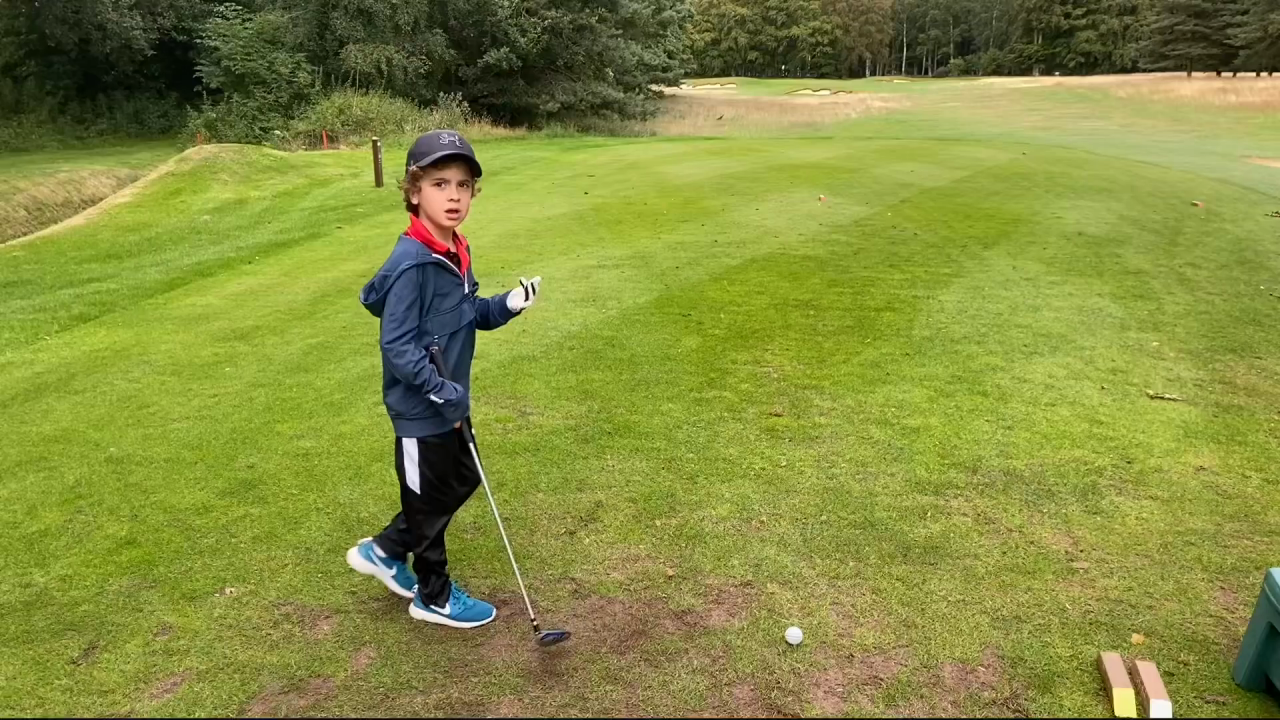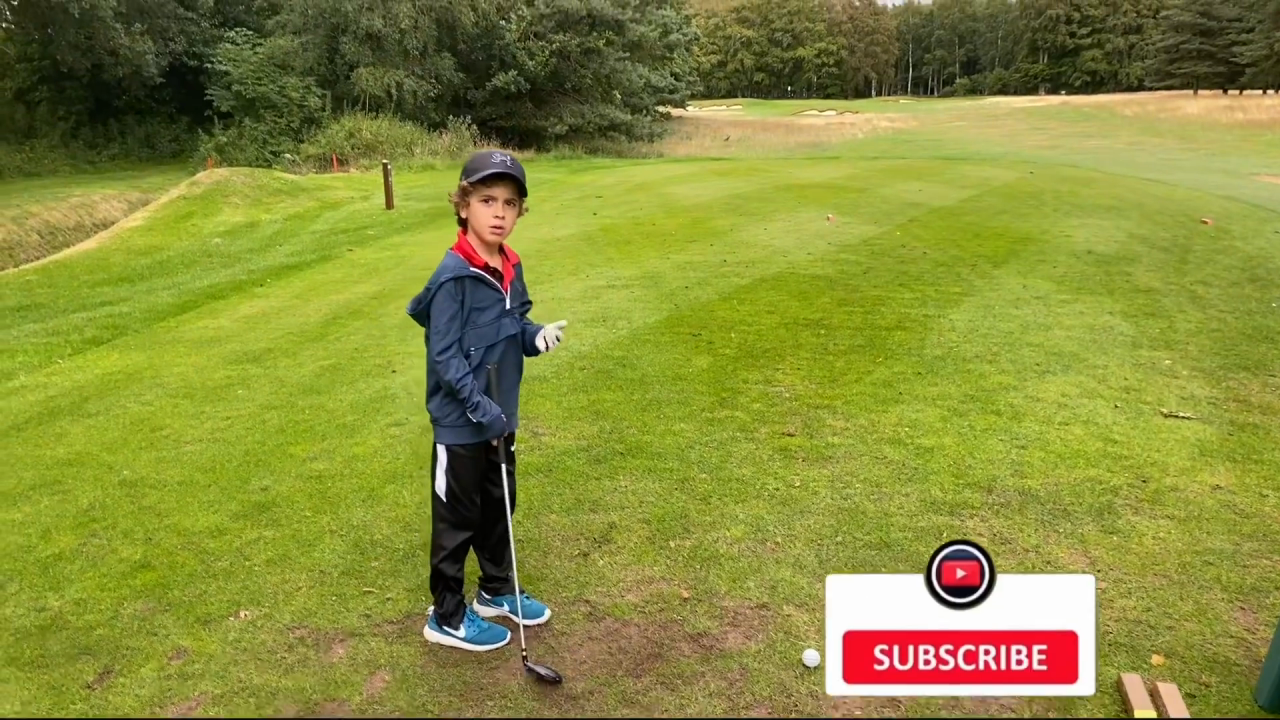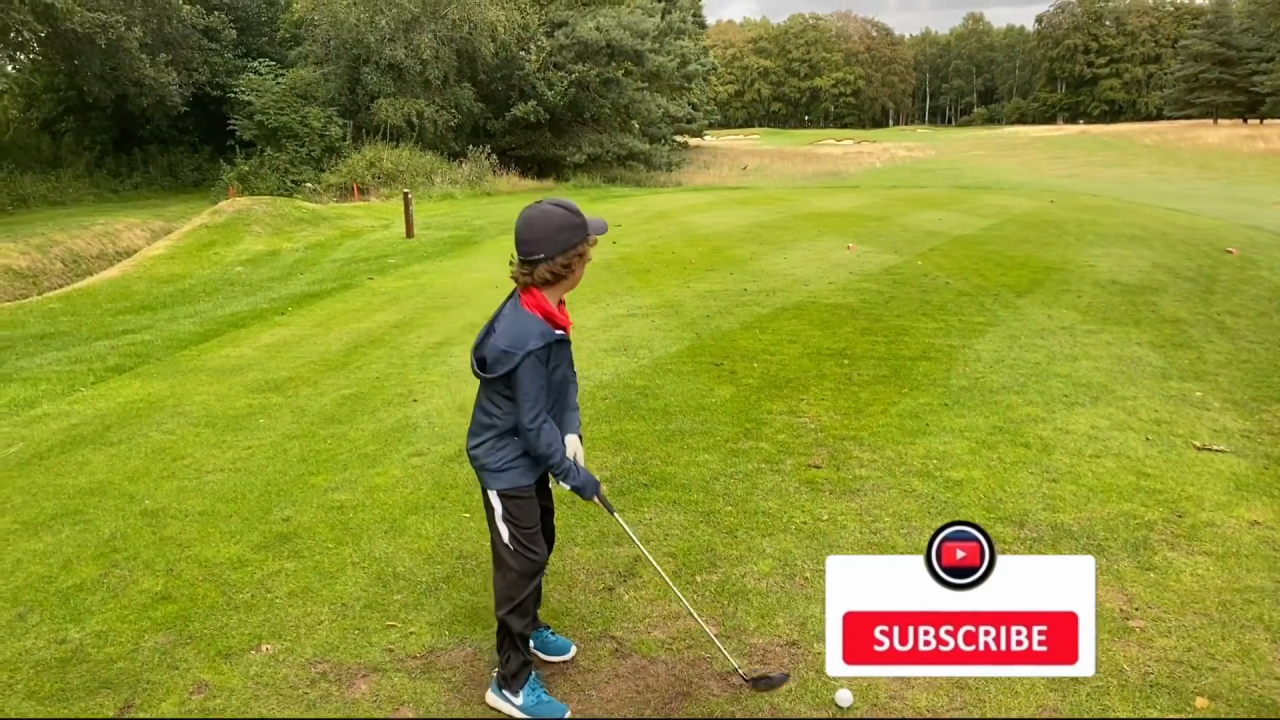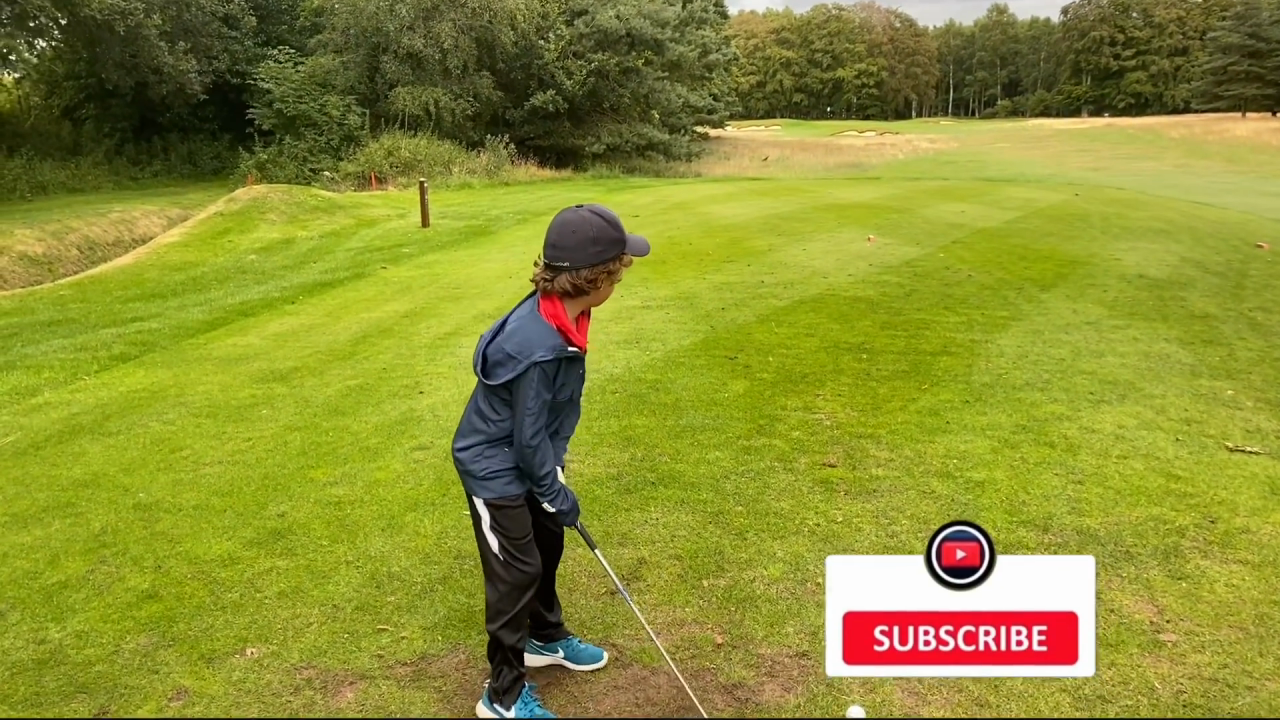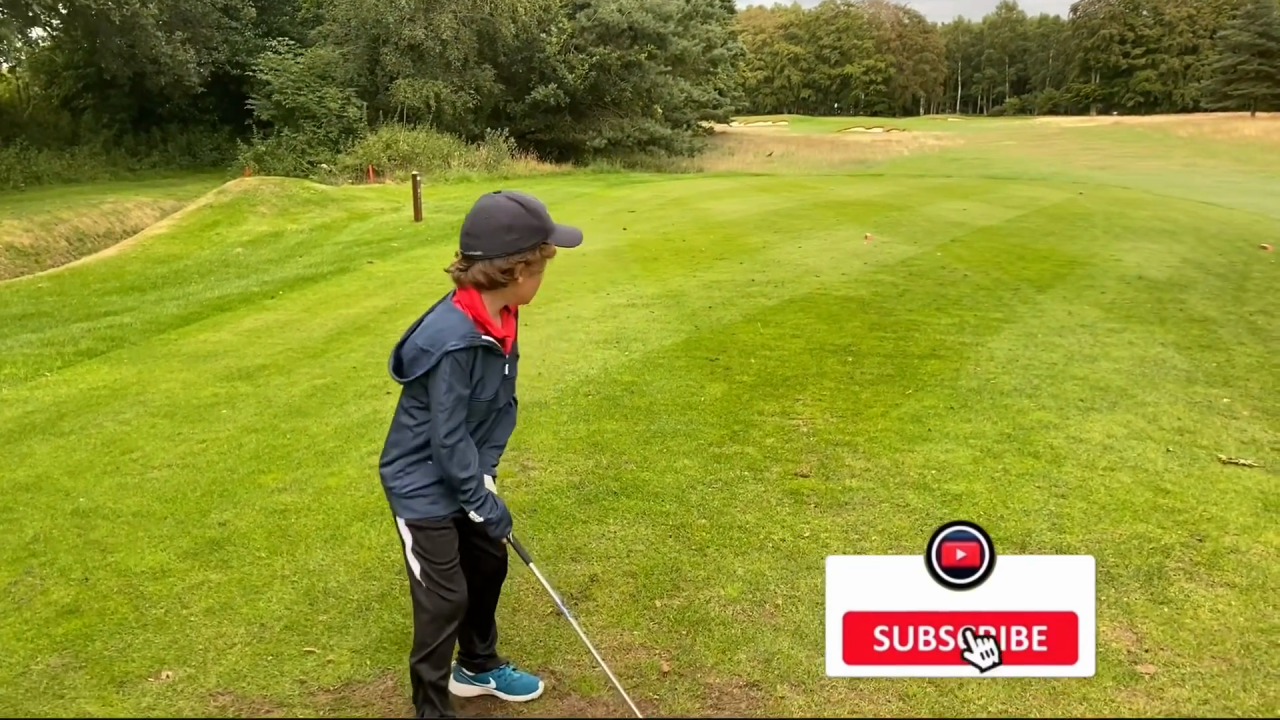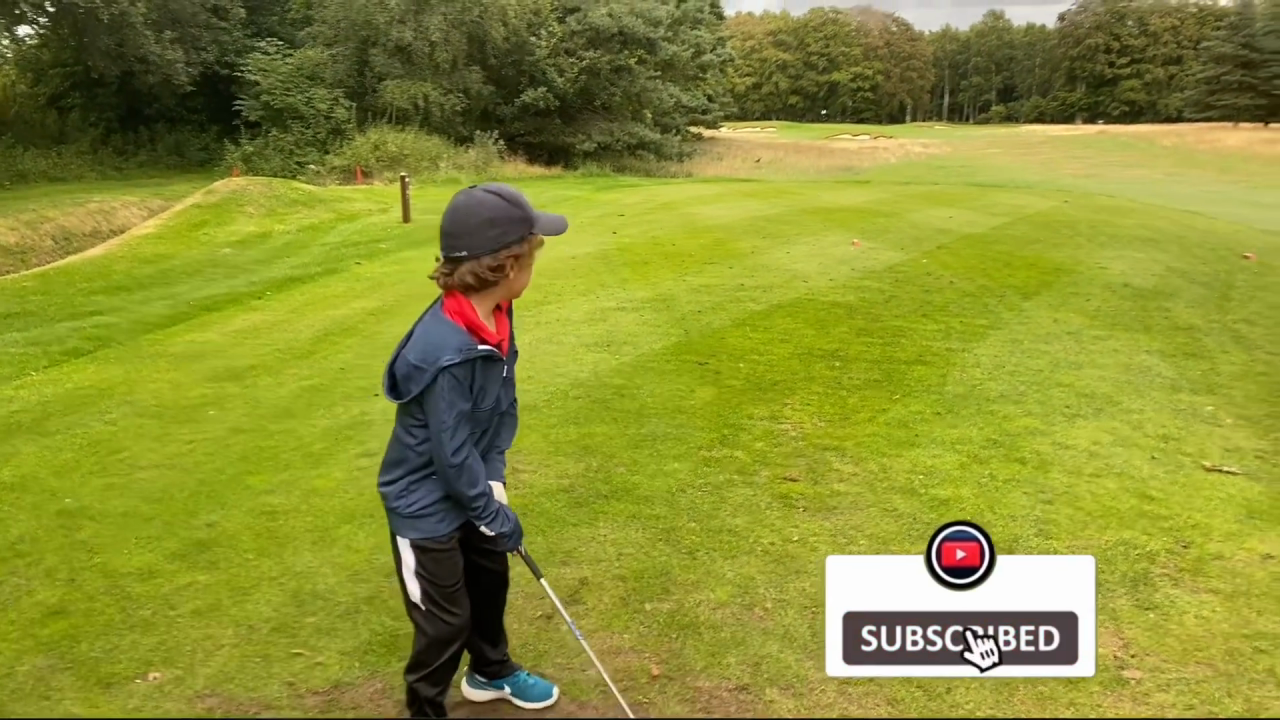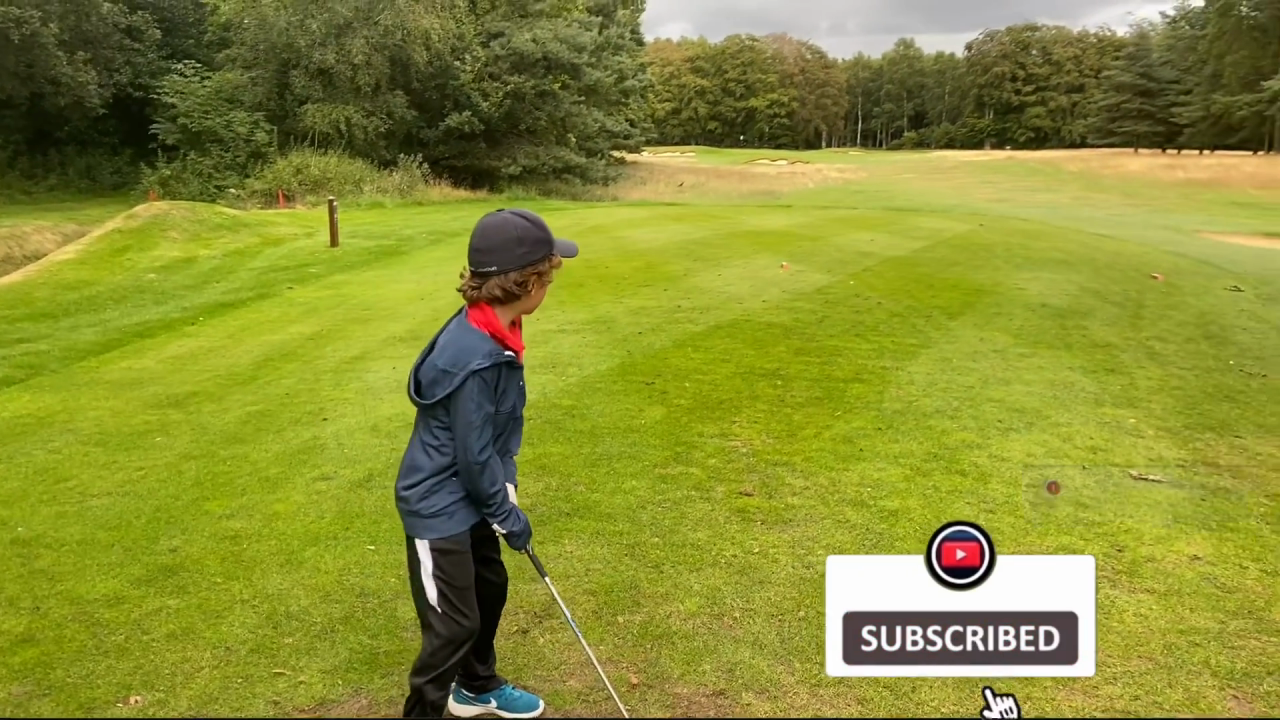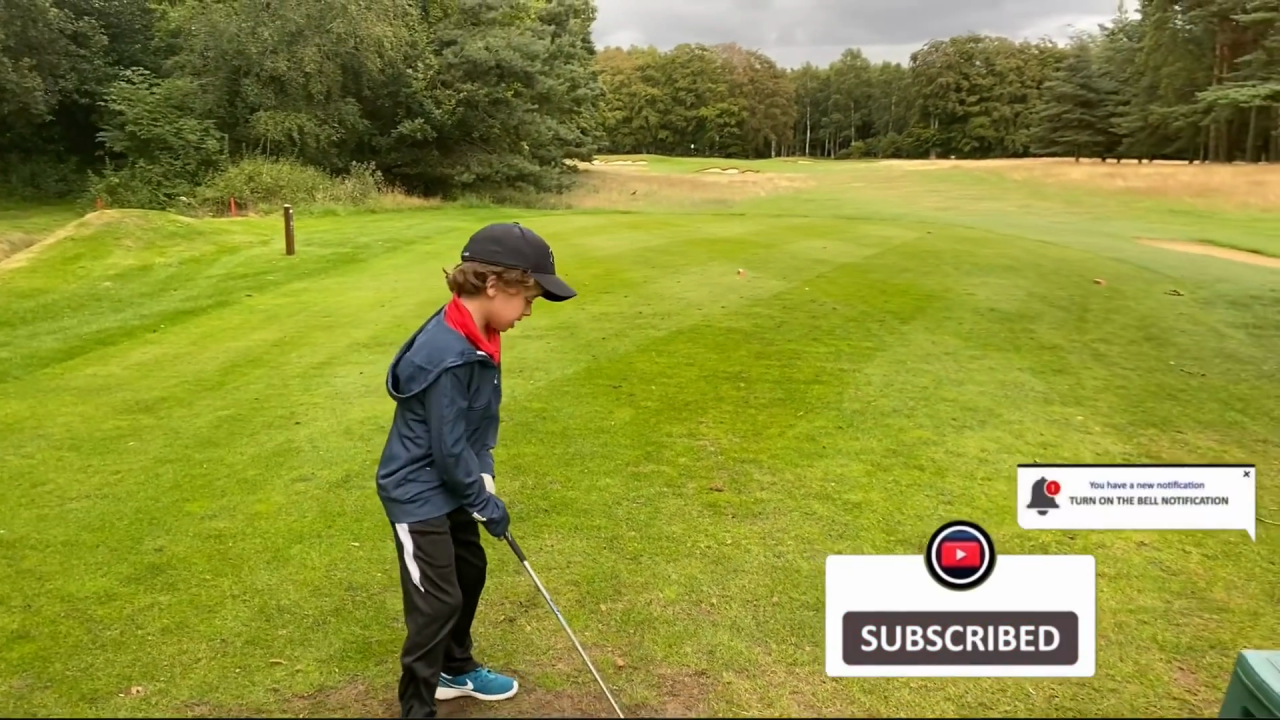
dt=0.7s
person 1, frame 1
left shoulder: (455, 251)
right shoulder: (410, 265)
right elbow: (397, 347)
left wrist: (506, 305)
right wrist: (443, 392)
left hip: (448, 399)
right hip: (422, 409)
left knee: (459, 484)
right knee: (432, 501)
left ankle: (383, 552)
right ankle: (433, 596)
person 1, frame 2
left shoulder: (509, 267)
right shoulder: (454, 277)
right elbow: (445, 357)
left wrist: (537, 336)
right wrist: (482, 409)
left hip: (500, 415)
right hip: (462, 422)
left knee: (499, 506)
right knee: (458, 517)
left ankle: (496, 593)
right ankle: (447, 617)
person 1, frame 3
left shoulder: (541, 309)
right shoulder: (528, 338)
left elbow: (563, 379)
right elbow: (533, 421)
left wrist: (571, 431)
right wrist: (571, 472)
left hip: (523, 454)
right hip: (503, 460)
left knee: (541, 541)
right knee: (523, 561)
left ankle: (525, 628)
person 1, frame 4
left shoulder: (564, 314)
right shoulder: (537, 348)
left elbow: (565, 404)
right elbow: (529, 434)
left wrist: (555, 468)
right wrist: (554, 491)
left hip: (520, 459)
right hip: (494, 467)
left knee: (547, 544)
right knee: (517, 571)
left ankle: (545, 638)
person 1, frame 5
left shoulder: (498, 320)
right shoulder: (451, 341)
left elbow: (501, 406)
right elbow: (447, 438)
left wrist: (486, 476)
right wrist: (483, 501)
left hip: (462, 477)
right hip: (423, 486)
left knee: (487, 566)
right knee: (445, 597)
left ankle: (478, 667)
person 1, frame 6
left shoulder: (495, 316)
right shoulder: (443, 354)
left elbow: (503, 406)
right elbow: (452, 453)
left wrist: (495, 481)
right wrist: (492, 513)
left hip: (468, 488)
right hip: (426, 502)
left knee: (490, 579)
right knee: (445, 619)
left ankle: (491, 672)
person 1, frame 7
left shoulder: (497, 332)
right shoulder: (471, 360)
left elbow: (505, 424)
right elbow: (474, 454)
left wrist: (507, 489)
right wrist: (507, 515)
left hip: (467, 498)
right hip: (439, 505)
left knee: (489, 588)
right knee: (454, 622)
person 1, frame 8
left shoulder: (478, 333)
right shoulder: (445, 356)
left elbow: (482, 421)
right elbow: (448, 447)
left wrist: (485, 480)
right wrist: (485, 504)
left hip: (451, 484)
right hip: (419, 491)
left knee: (469, 572)
right knee: (437, 602)
left ankle: (456, 669)
